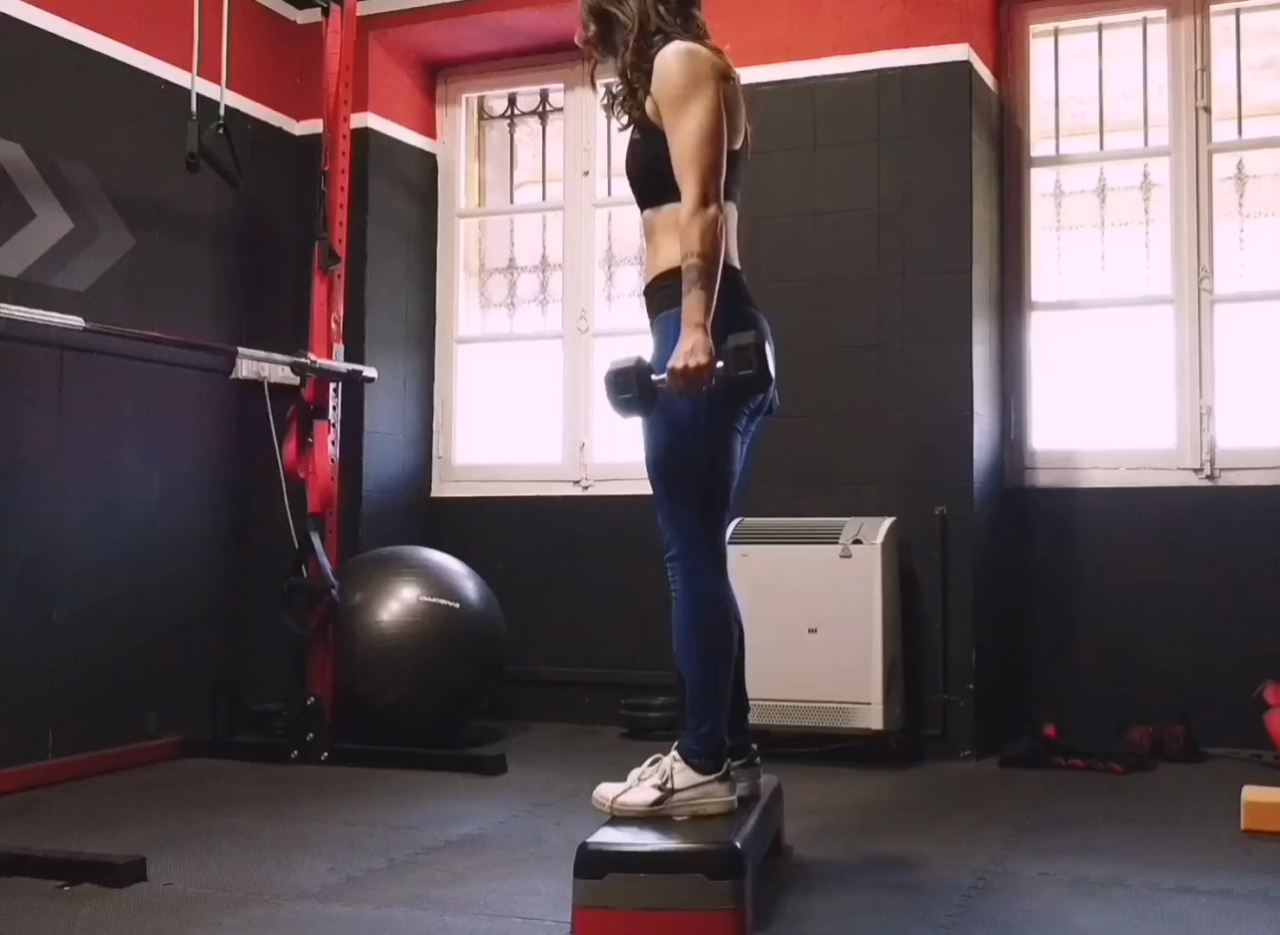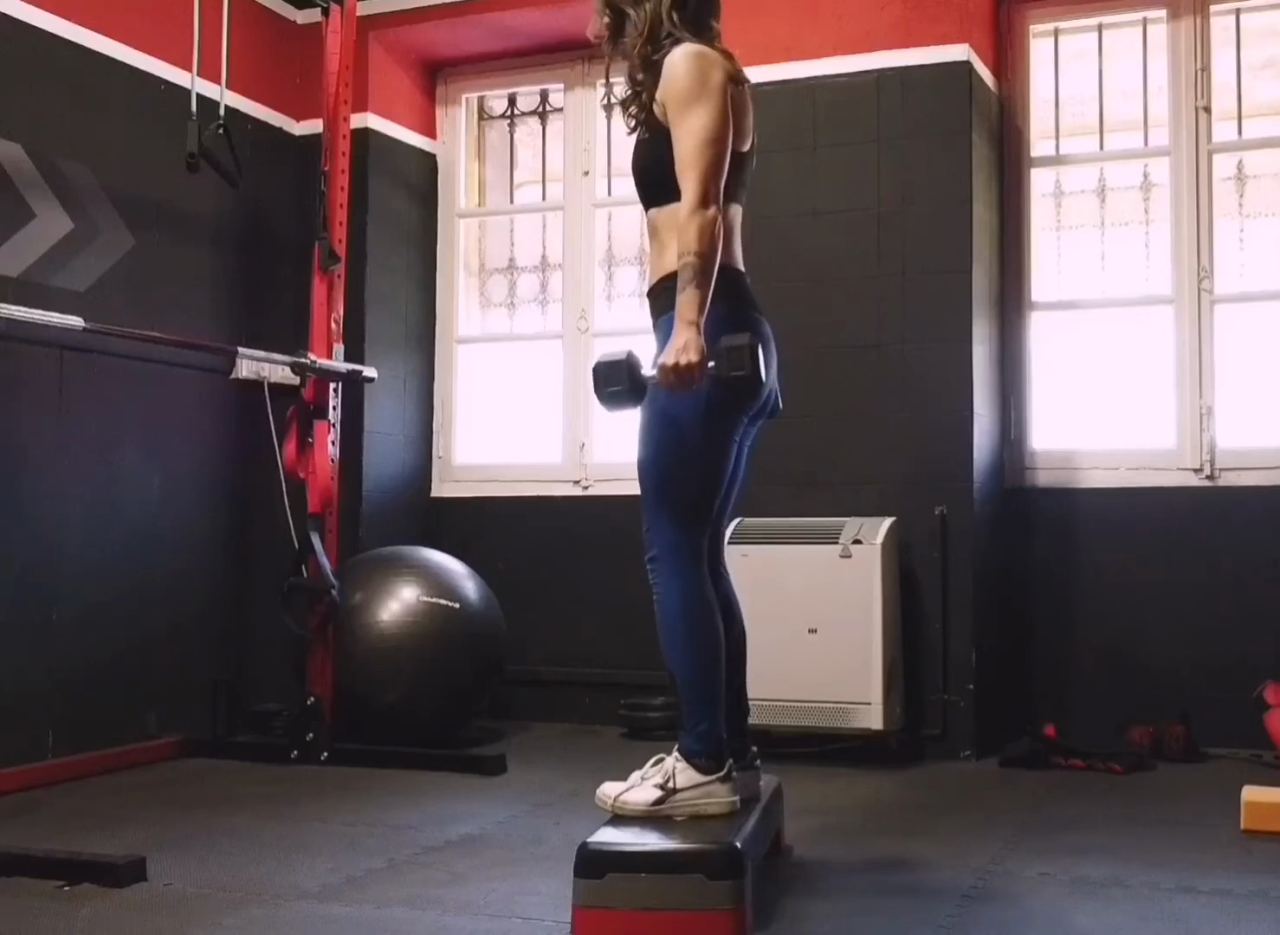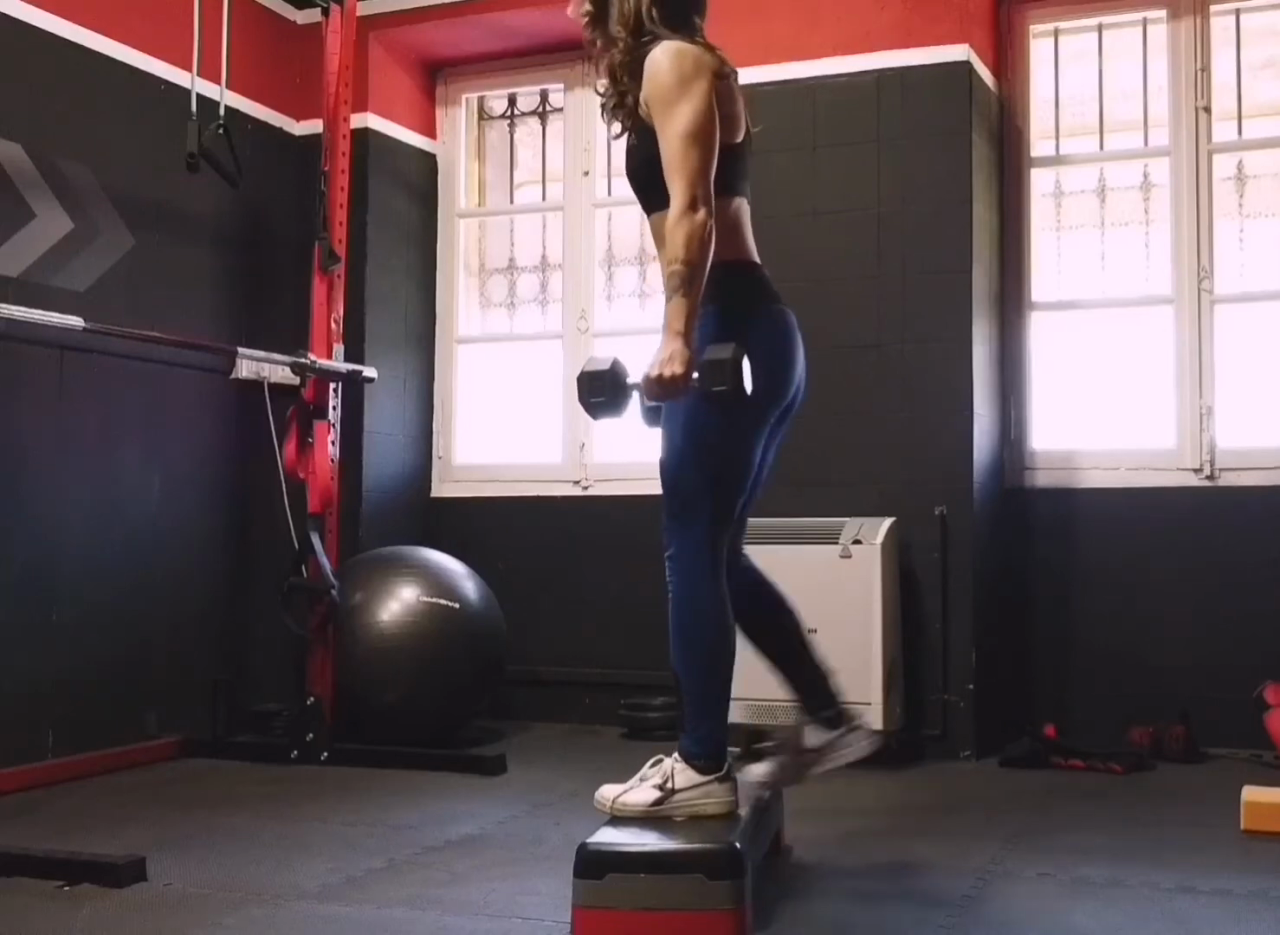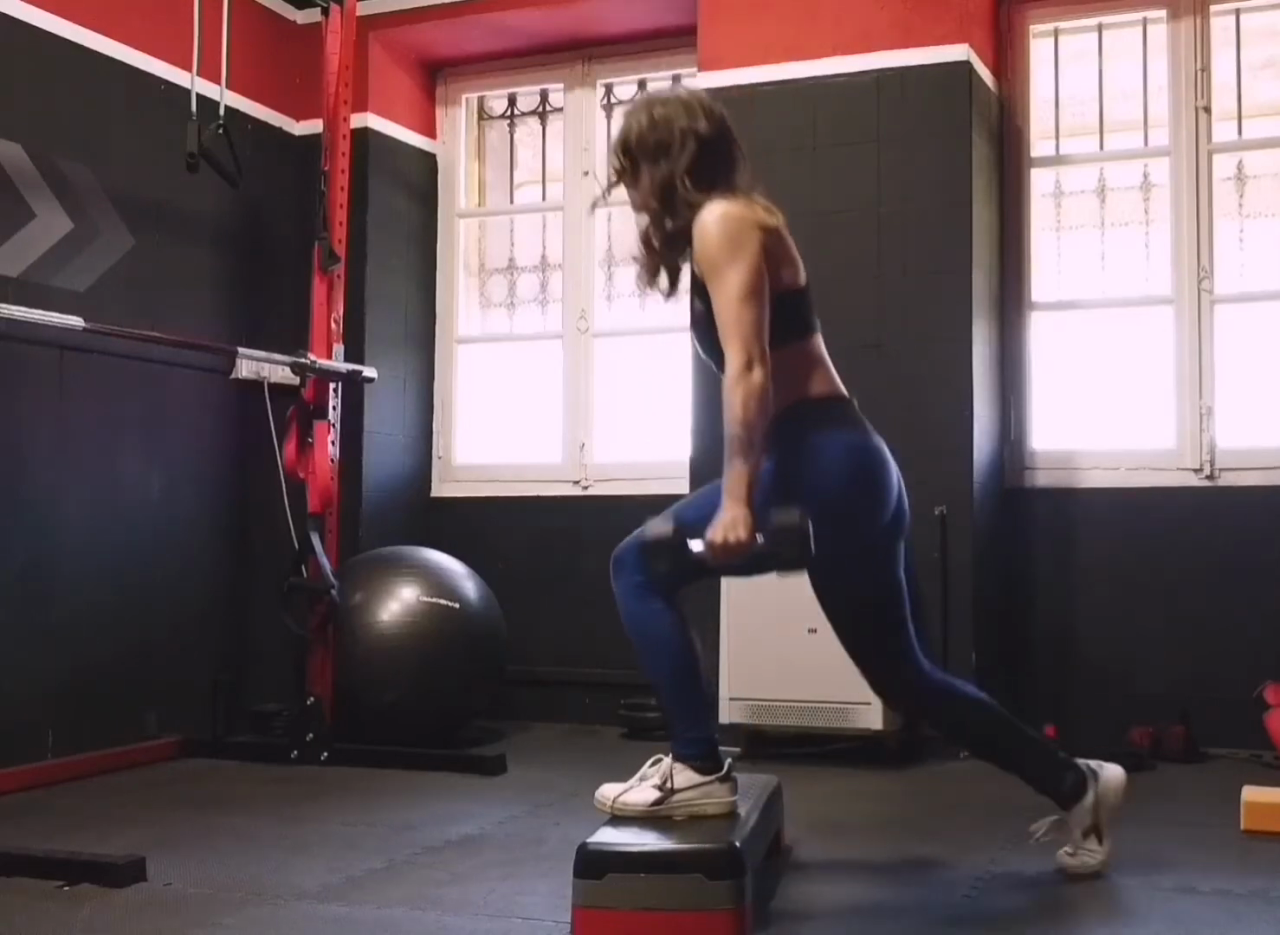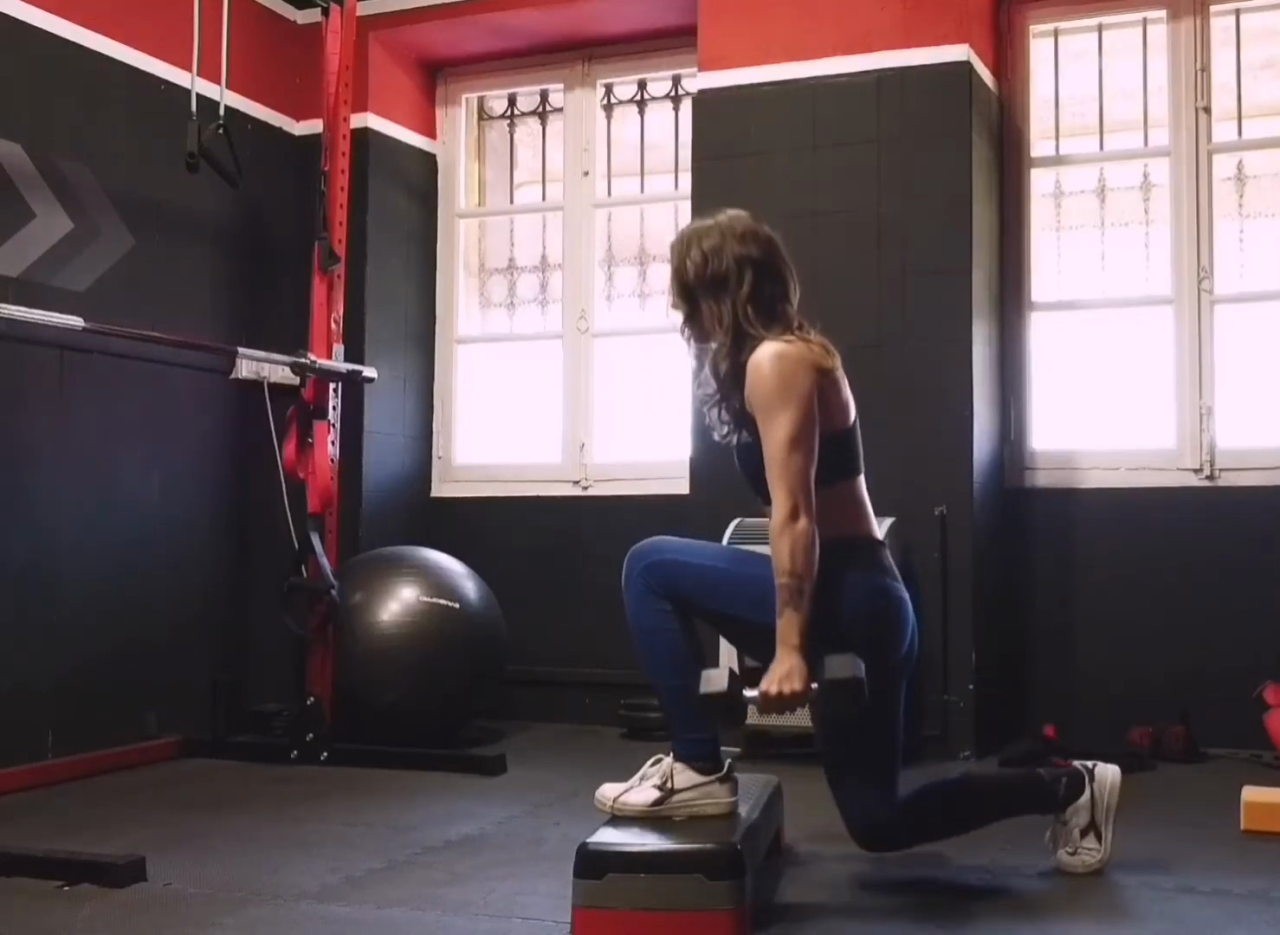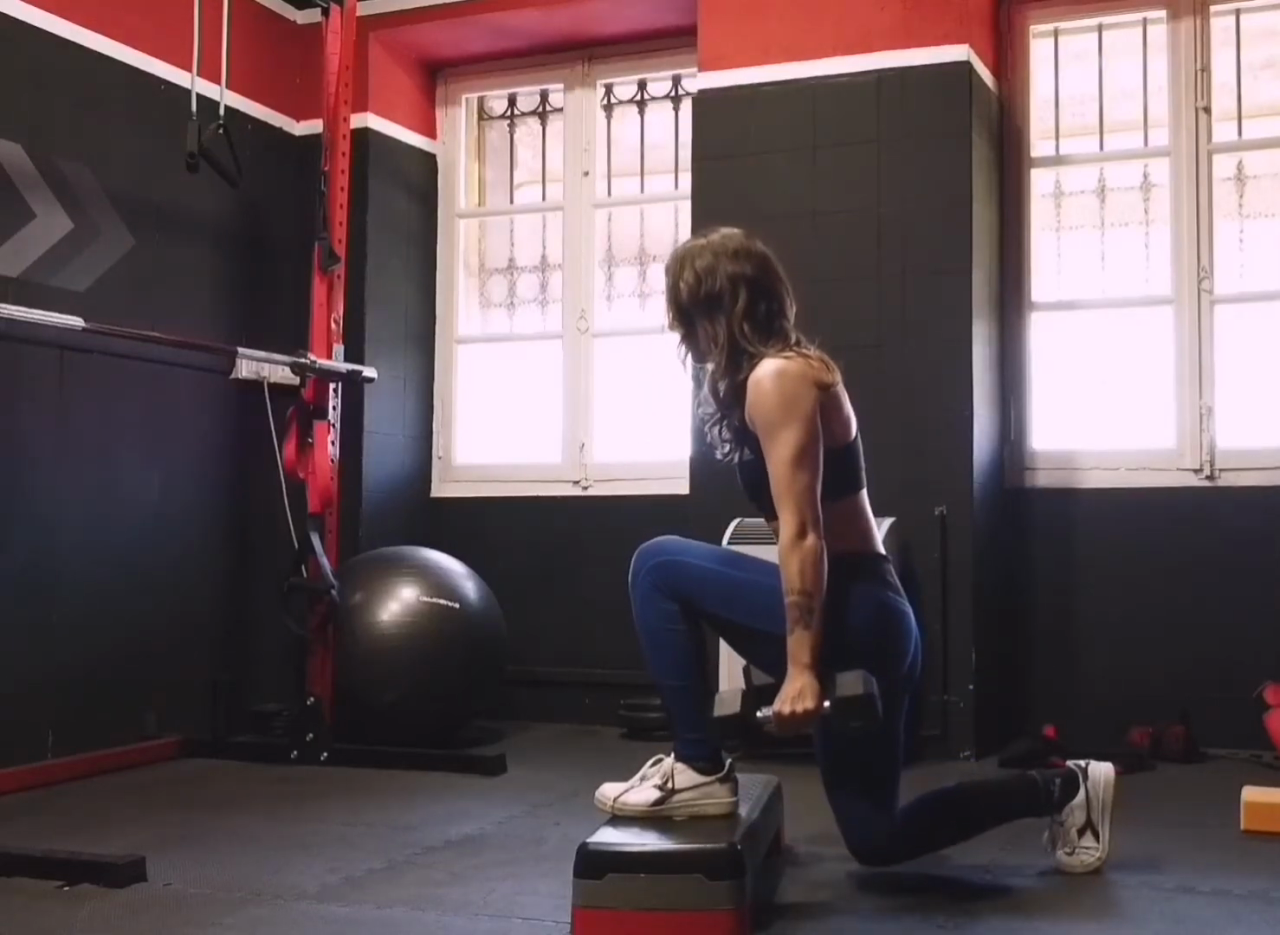
dt=0.5s
person 1, frame 1
right shoulder: (679, 71)
left elbow: (702, 206)
left wrist: (694, 330)
left hip: (702, 332)
right hip: (717, 333)
left knee: (690, 552)
right knee: (699, 552)
left ankle: (704, 765)
right ankle: (729, 751)
person 1, frame 2
right shoulder: (687, 73)
left elbow: (701, 207)
left wrist: (689, 326)
left hip: (706, 335)
right hip: (723, 337)
left knee: (673, 552)
right knee: (697, 554)
left ankle: (704, 764)
right ankle: (729, 751)
person 1, frame 3
right shoulder: (678, 70)
left elbow: (689, 210)
left wrist: (676, 337)
left hip: (729, 332)
right hip: (754, 336)
left knee: (689, 554)
right knee: (713, 556)
left ankle: (703, 768)
right ankle: (827, 720)
person 1, frame 4
left shoulder: (721, 220)
right shoulder: (733, 219)
left elbow: (749, 372)
left wrist: (737, 499)
right wrist: (745, 487)
left hip: (821, 462)
right hip: (842, 460)
left knee: (641, 569)
right knee: (904, 676)
left ankle: (696, 773)
right ankle: (1074, 784)
person 1, frame 5
left shoulder: (775, 360)
right shoulder: (791, 353)
left elbow: (795, 517)
left wrist: (789, 648)
left hip: (846, 598)
right hip: (859, 595)
left knee: (652, 569)
right knee: (878, 821)
left ankle: (697, 772)
right ankle: (1070, 788)
person 1, frame 6
left shoulder: (775, 378)
right shoulder: (788, 368)
left elbow: (802, 534)
left wrist: (801, 668)
left hip: (850, 613)
right hip: (861, 609)
left knee: (659, 568)
right knee: (878, 837)
left ankle: (697, 772)
right ankle: (1063, 789)
